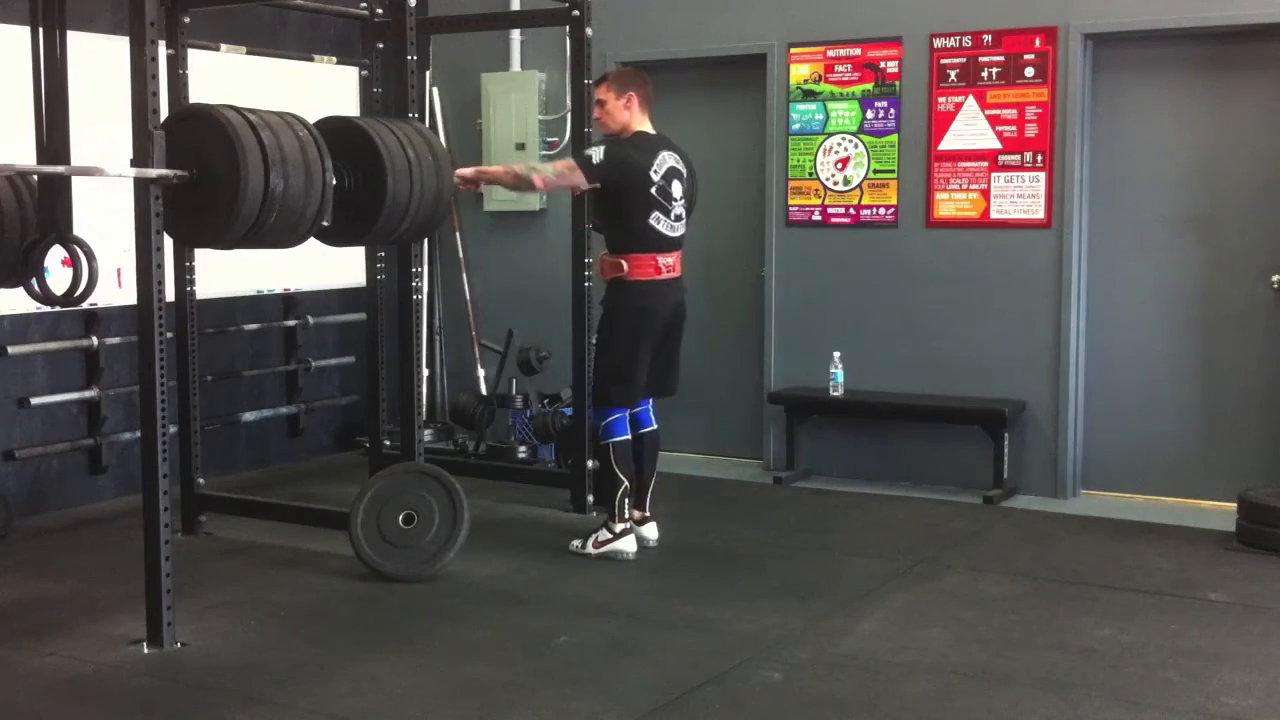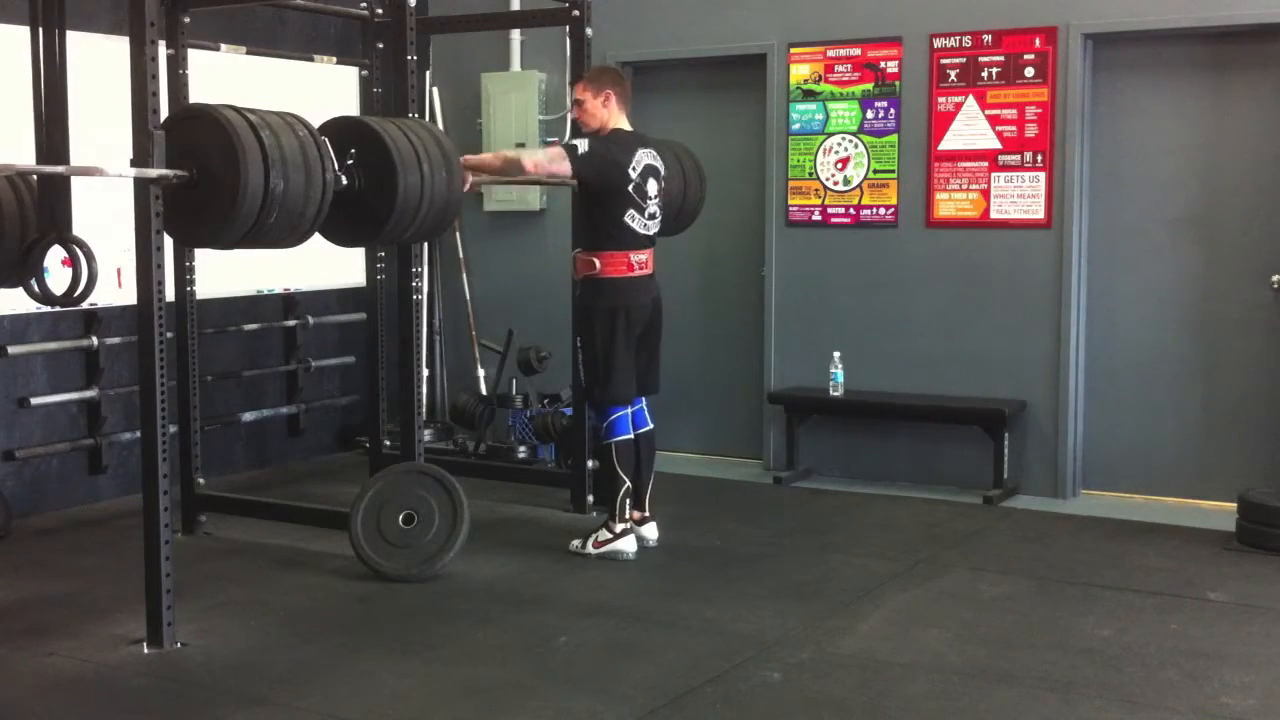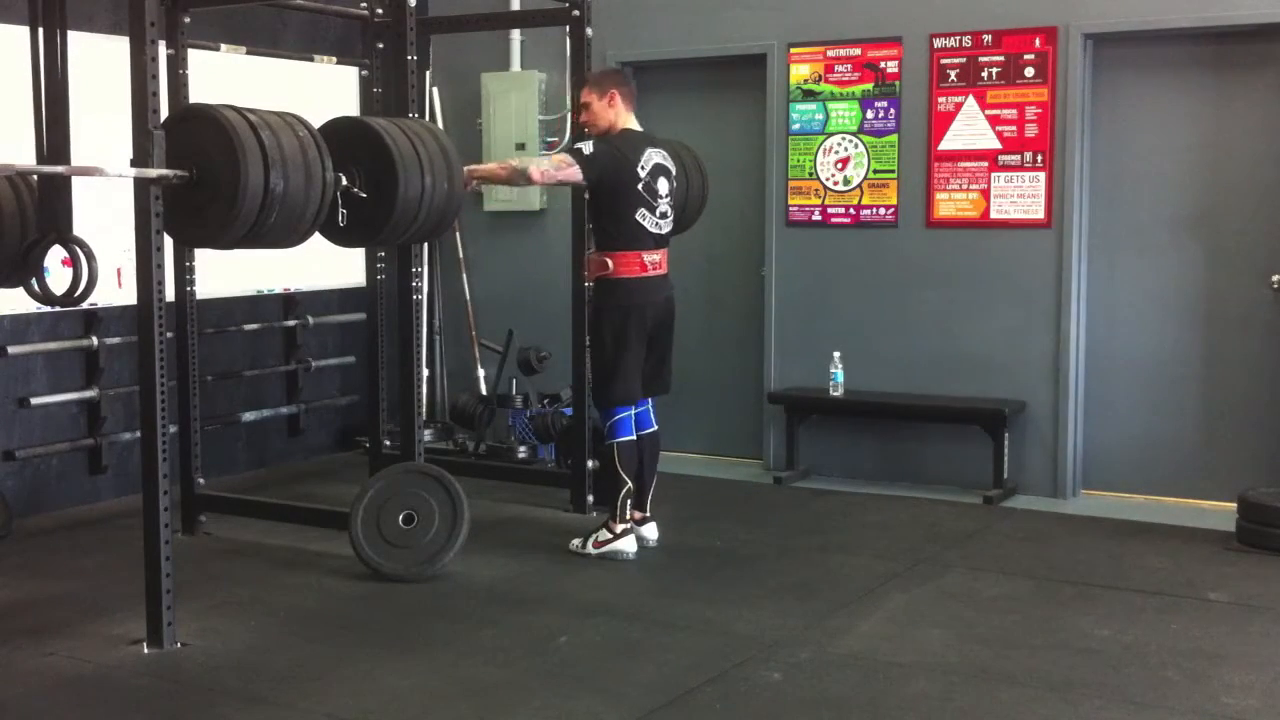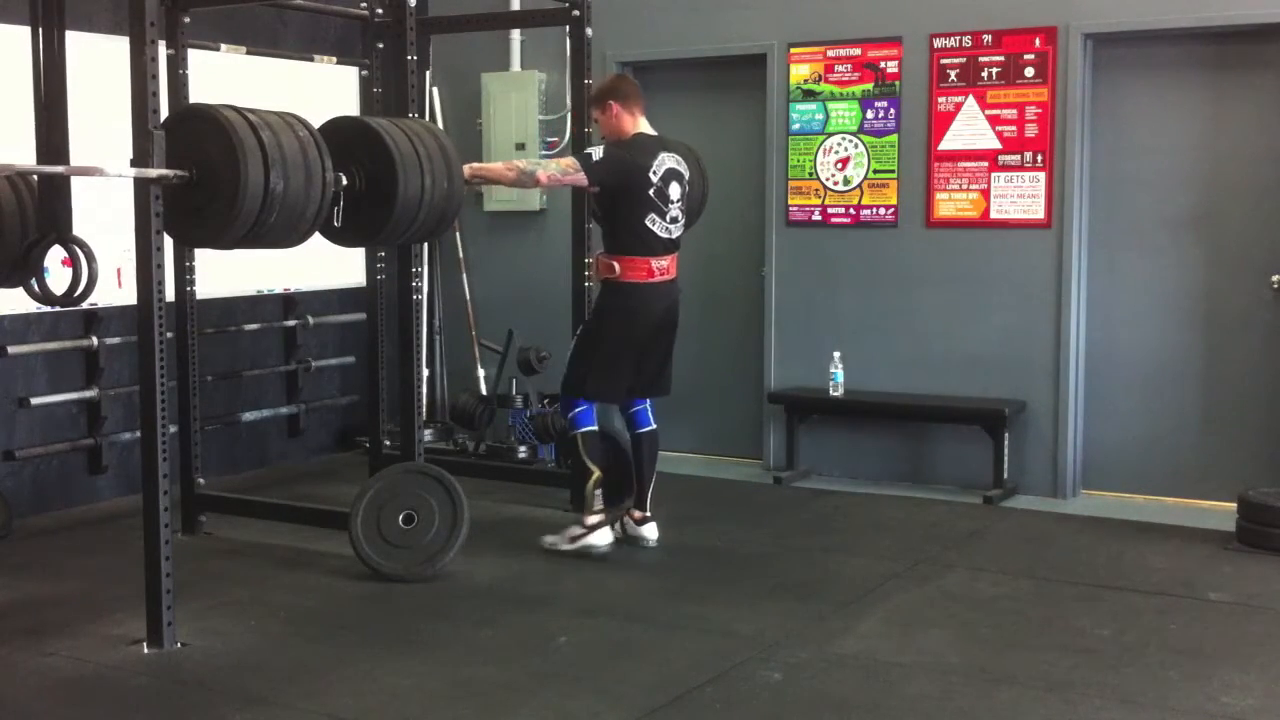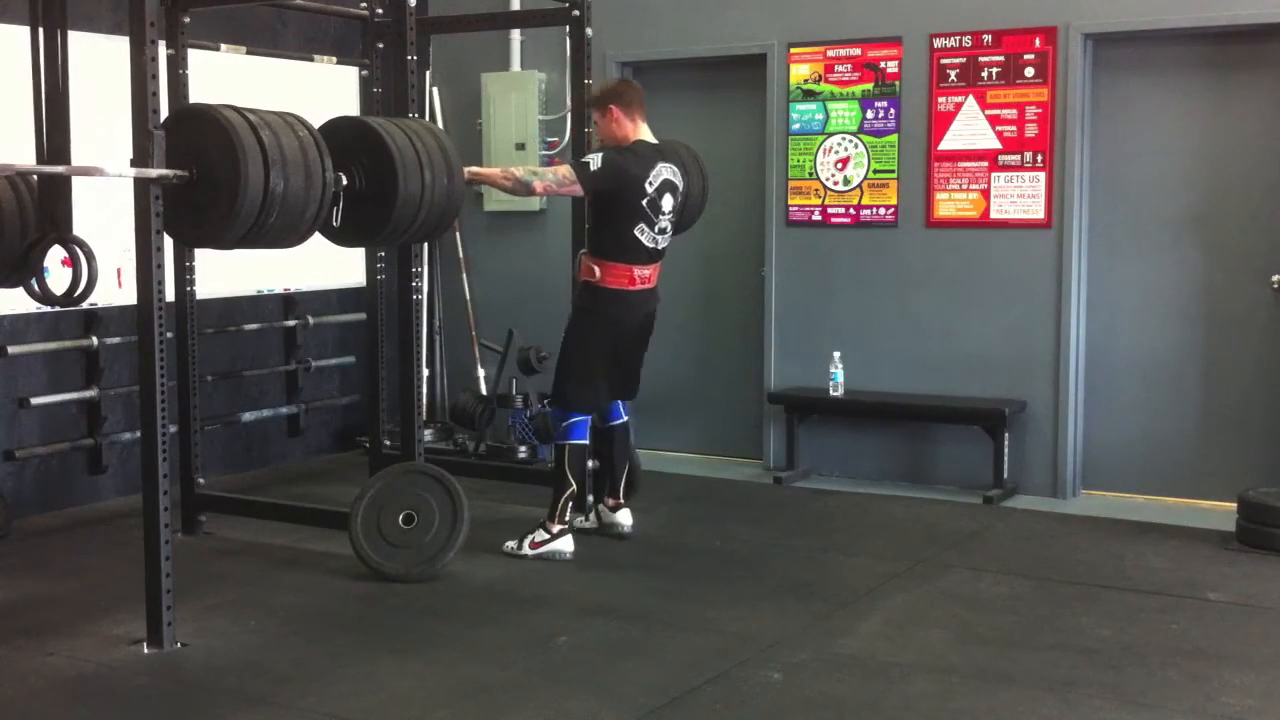
dt=1s
person 1, frame 1
left shoulder: (622, 155)
right shoulder: (672, 154)
left elbow: (539, 177)
left wrist: (478, 173)
right wrist: (599, 192)
left hip: (634, 294)
right hip: (668, 291)
left knee: (612, 406)
right knee: (640, 403)
left ankle: (619, 528)
right ankle: (642, 516)
person 1, frame 2
left shoulder: (603, 150)
right shoulder: (646, 151)
left elbow: (529, 163)
left wrist: (466, 164)
left hip: (610, 292)
right hip: (642, 288)
left knee: (612, 408)
right knee: (634, 402)
left ankle: (619, 528)
right ankle: (641, 516)
person 1, frame 3
left shoulder: (609, 150)
right shoulder: (658, 153)
left elbow: (535, 170)
left wrist: (470, 172)
left hip: (623, 293)
right hip: (656, 289)
left knee: (617, 407)
right knee: (641, 404)
left ankle: (619, 529)
right ankle: (642, 517)
person 1, frame 4
left shoulder: (620, 157)
right shoulder: (675, 155)
left elbow: (543, 172)
left wrist: (473, 170)
left hip: (628, 295)
right hip: (663, 294)
left knee: (580, 398)
right knee: (637, 402)
left ankle: (593, 520)
right ankle: (639, 517)
person 1, frame 5
left shoulder: (617, 164)
right shoulder: (668, 165)
left elbow: (538, 182)
left wrist: (471, 172)
left hip: (606, 300)
right hip: (642, 299)
left knee: (573, 408)
right knee: (611, 399)
left ankle: (555, 530)
right ankle: (614, 505)
